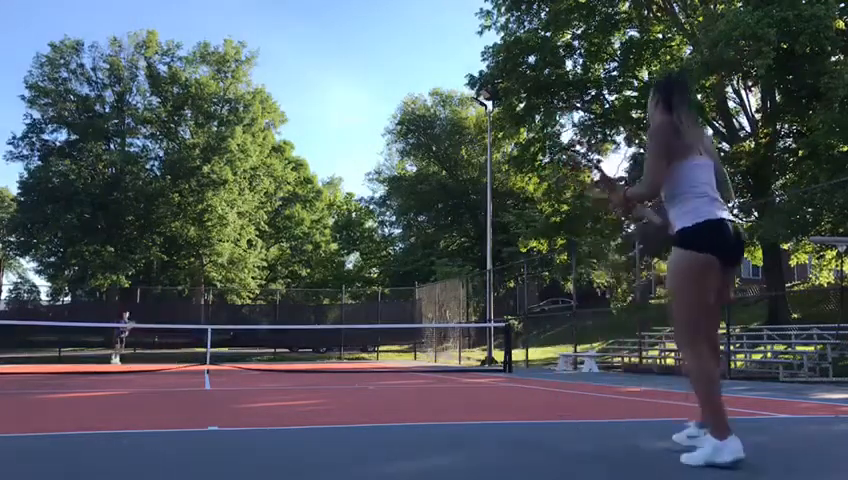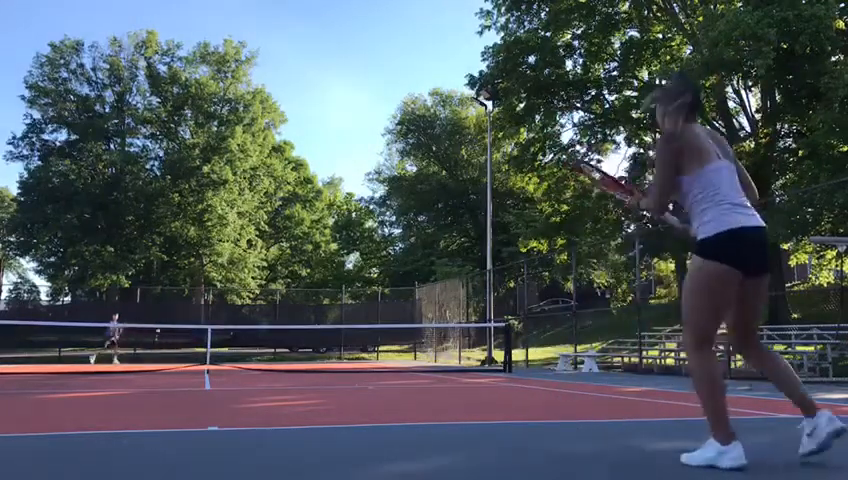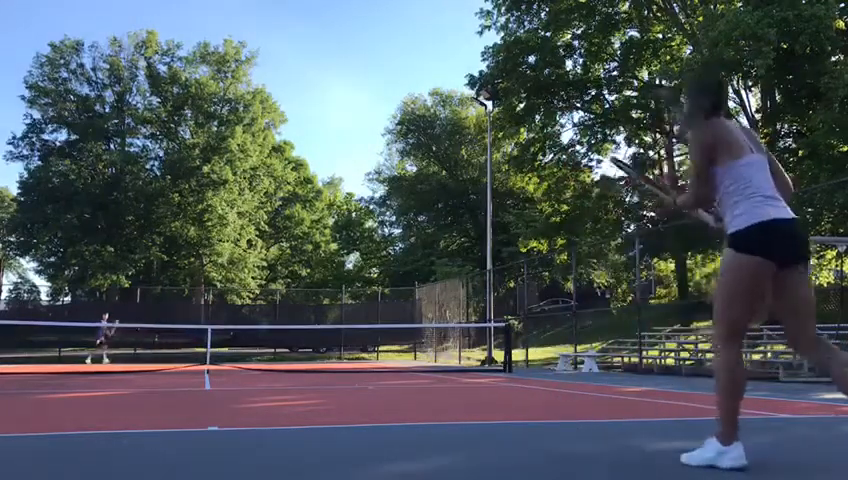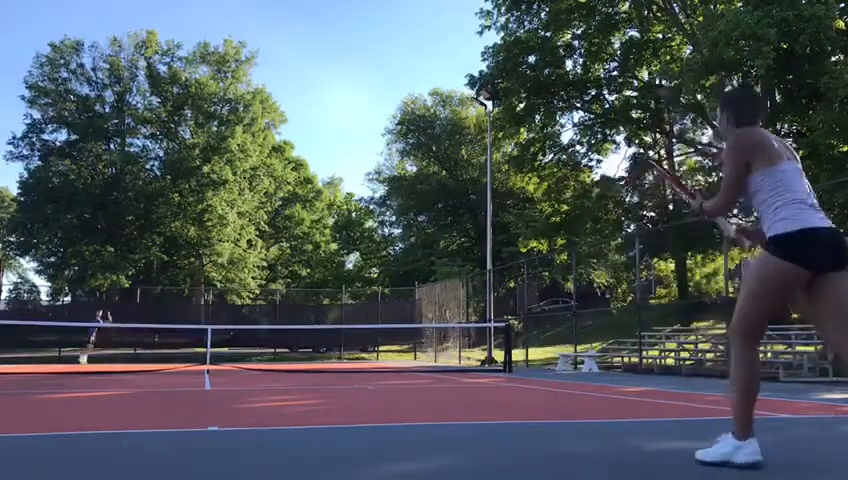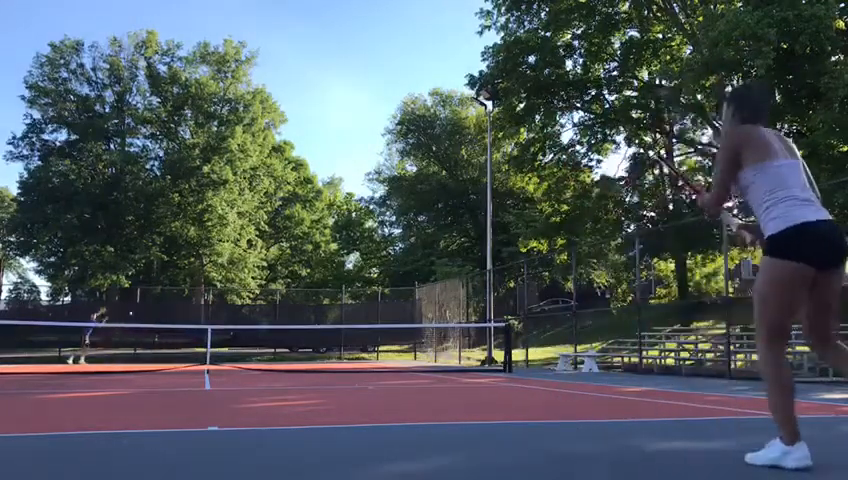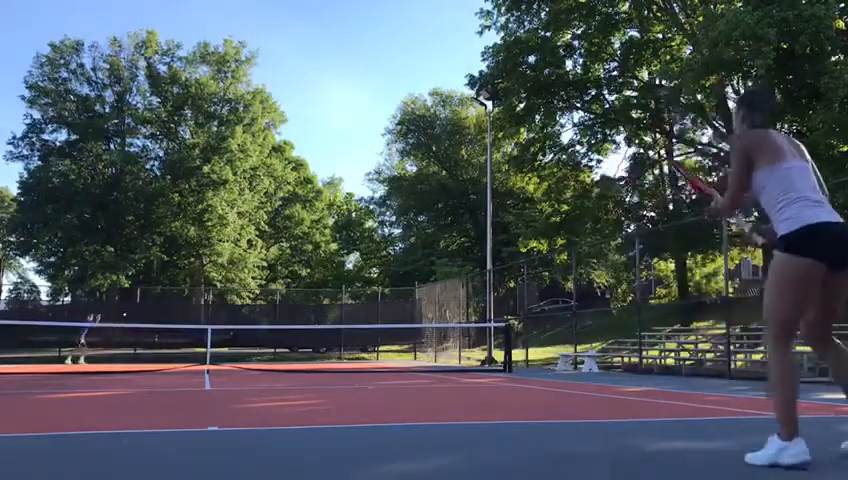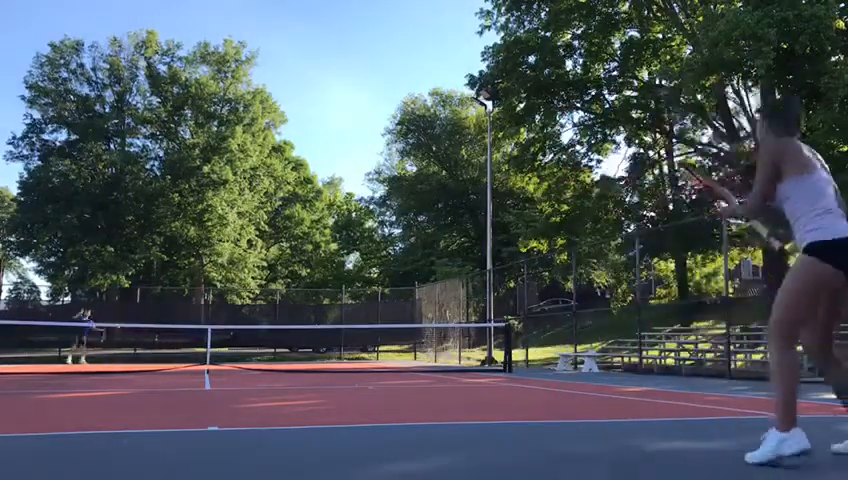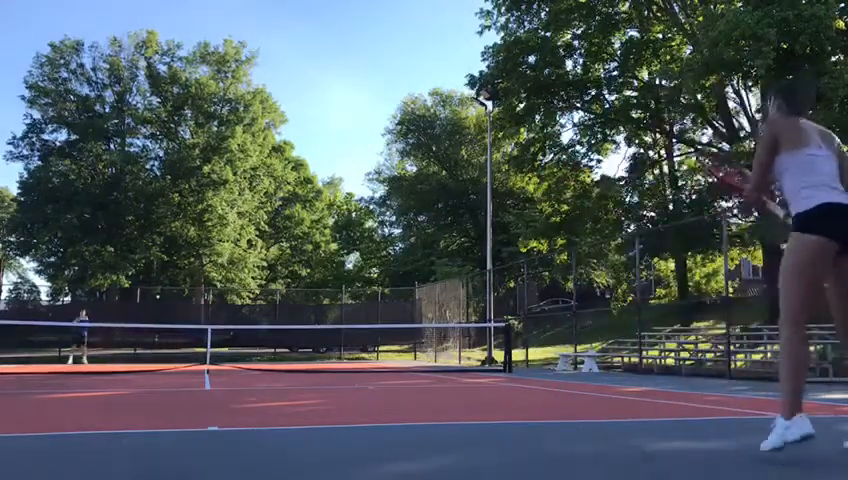
dt=0.2s
person 1, frame 1
left shoulder: (662, 129)
right shoulder: (699, 136)
left elbow: (650, 188)
left wrist: (625, 197)
left hip: (697, 236)
right hip: (727, 232)
left knee: (691, 340)
right knee: (704, 339)
left ankle: (722, 439)
right ankle: (706, 426)
person 1, frame 2
left shoulder: (671, 138)
right shoulder: (715, 139)
left elbow: (658, 203)
right elbow: (751, 192)
left wrist: (642, 202)
left hip: (720, 244)
right hip: (755, 238)
left knee: (695, 344)
right knee: (747, 344)
left ankle: (723, 444)
person 1, frame 3
left shoulder: (705, 132)
right shoulder: (747, 134)
left elbow: (696, 198)
right elbow: (786, 187)
left wrist: (679, 201)
left hip: (754, 237)
right hip: (789, 231)
left knee: (727, 339)
right knee: (807, 340)
left ankle: (727, 444)
person 1, frame 4
left shoulder: (740, 140)
right shoulder: (781, 145)
left elbow: (725, 203)
left wrist: (703, 207)
right wrist: (764, 228)
left hip: (792, 244)
left knee: (742, 336)
left ankle: (741, 440)
person 1, frame 5
left shoulder: (735, 136)
right shoulder: (783, 141)
left elbow: (716, 199)
left wrist: (702, 202)
left hip: (792, 242)
left knee: (770, 343)
left ankle: (790, 444)
person 1, frame 6
left shoulder: (746, 139)
right shoulder: (795, 144)
left elbow: (731, 203)
left wrist: (717, 205)
left hip: (804, 240)
left knee: (777, 339)
left ankle: (788, 441)
person 1, frame 7
left shoulder: (774, 149)
right shoulder: (813, 156)
left elbow: (754, 208)
left wrist: (731, 210)
right wrist: (797, 234)
left knee: (779, 336)
right knee: (818, 346)
left ankle: (785, 432)
person 1, frame 8
left shoulder: (774, 127)
left elbow: (756, 186)
left wrist: (752, 198)
left hip: (816, 222)
left knee: (792, 323)
left ankle: (791, 417)
